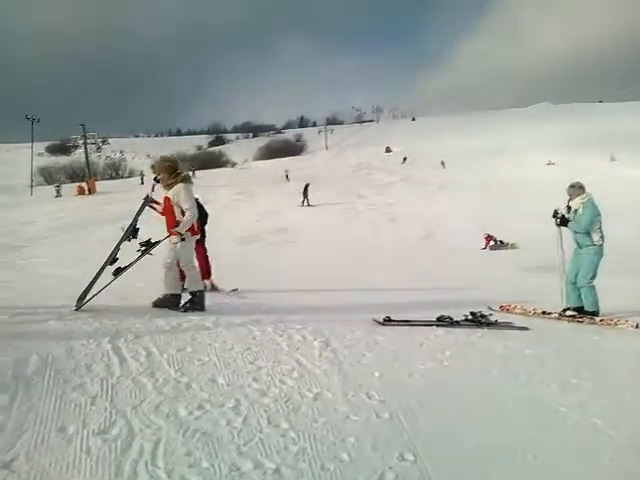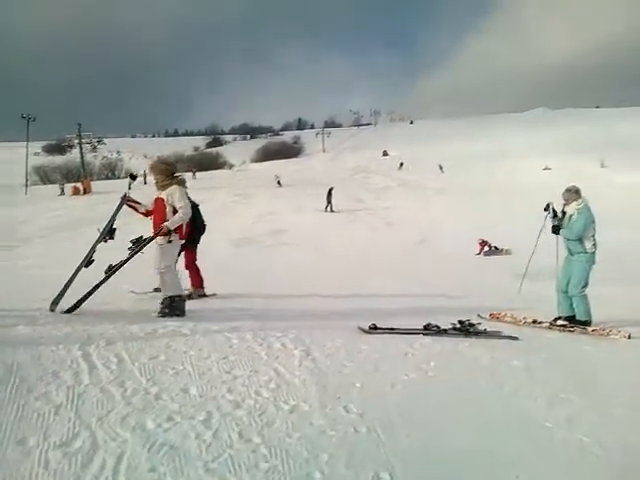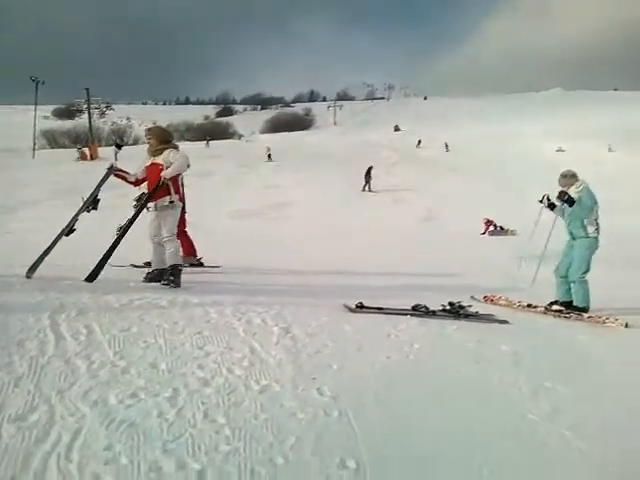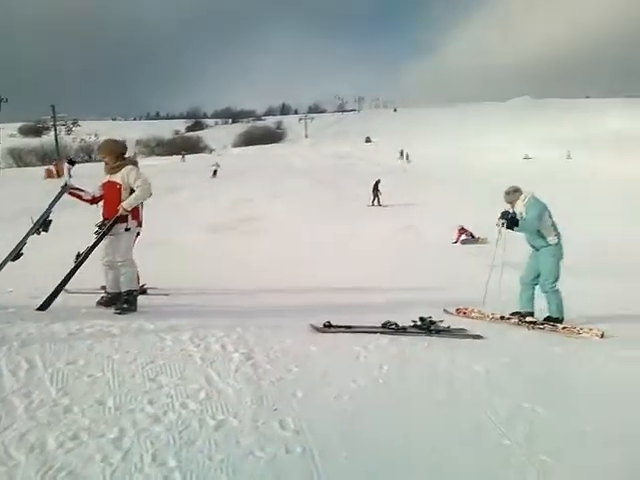
dt=0.5s
person 1, frame 1
left shoulder: (182, 187)
right shoulder: (171, 187)
left elbow: (192, 213)
left wrist: (180, 229)
right wrist: (152, 203)
left hip: (186, 233)
right hip: (176, 234)
left knee: (186, 264)
right knee: (169, 263)
left ankle: (197, 298)
right ankle: (172, 296)
person 1, frame 2
left shoulder: (175, 189)
right shoulder: (162, 190)
left elbow: (185, 211)
right elbow: (149, 210)
left wrist: (170, 225)
right wrist: (131, 202)
left hip: (173, 235)
right hip: (163, 236)
left knee: (166, 268)
right knee: (162, 268)
left ankle: (177, 303)
right ankle: (169, 299)
person 1, frame 3
left shoulder: (169, 153)
right shoulder: (150, 159)
left elbow: (184, 160)
right elbow: (137, 180)
left wrist: (167, 173)
right wrist: (118, 172)
left hip: (171, 201)
right hip: (155, 203)
left knee: (168, 235)
right knee: (155, 237)
left ankle: (173, 271)
right ankle: (158, 269)
person 1, frame 4
left shoulder: (129, 170)
right shoulder: (109, 176)
left elbow: (145, 189)
right elbow: (94, 197)
left wrist: (127, 205)
right wrist: (73, 191)
left hip: (127, 223)
left knee: (123, 259)
right knee: (108, 259)
left ankle: (130, 297)
right ankle: (114, 293)
person 2, frame 1
left shoulder: (589, 207)
right shoulder: (577, 206)
left elbow: (582, 227)
right elbow: (574, 224)
left wrist: (565, 222)
right wrist: (562, 217)
left hip: (592, 249)
right hip: (580, 248)
left knee: (584, 280)
right knee: (571, 278)
left ankle: (592, 309)
right ankle: (577, 306)
person 2, frame 2
left shoulder: (584, 213)
right shoulder: (572, 211)
left elbow: (574, 233)
right elbow: (565, 227)
left wrist: (558, 231)
left hip: (583, 256)
right hip: (571, 255)
left knee: (576, 289)
right knee: (562, 286)
left ankle: (584, 319)
right ankle: (568, 314)
person 2, frame 3
left shoulder: (586, 195)
right shoulder: (572, 194)
left elbow: (582, 213)
right elbow: (565, 214)
left wrist: (570, 201)
right wrist: (551, 205)
left hip: (586, 240)
right hip: (573, 239)
left knee: (576, 274)
right knee: (561, 271)
left ankle: (582, 305)
right ankle: (565, 300)
person 2, frame 4
left shoulder: (534, 205)
right shoulder: (525, 207)
left elbow: (531, 225)
right elbow: (525, 227)
left wrist: (514, 221)
right wrist: (509, 224)
left hip: (550, 249)
right hip: (538, 249)
left knee: (547, 284)
right knee: (527, 280)
left ankle: (556, 316)
right ankle: (526, 310)
